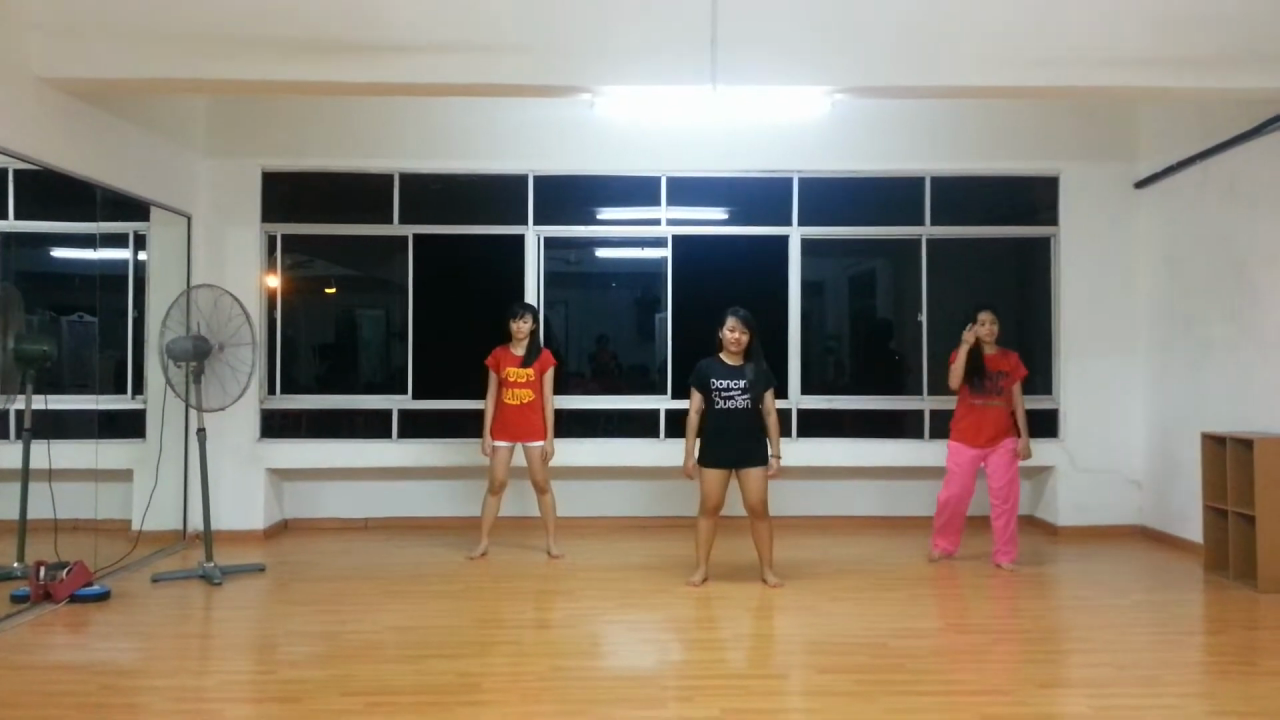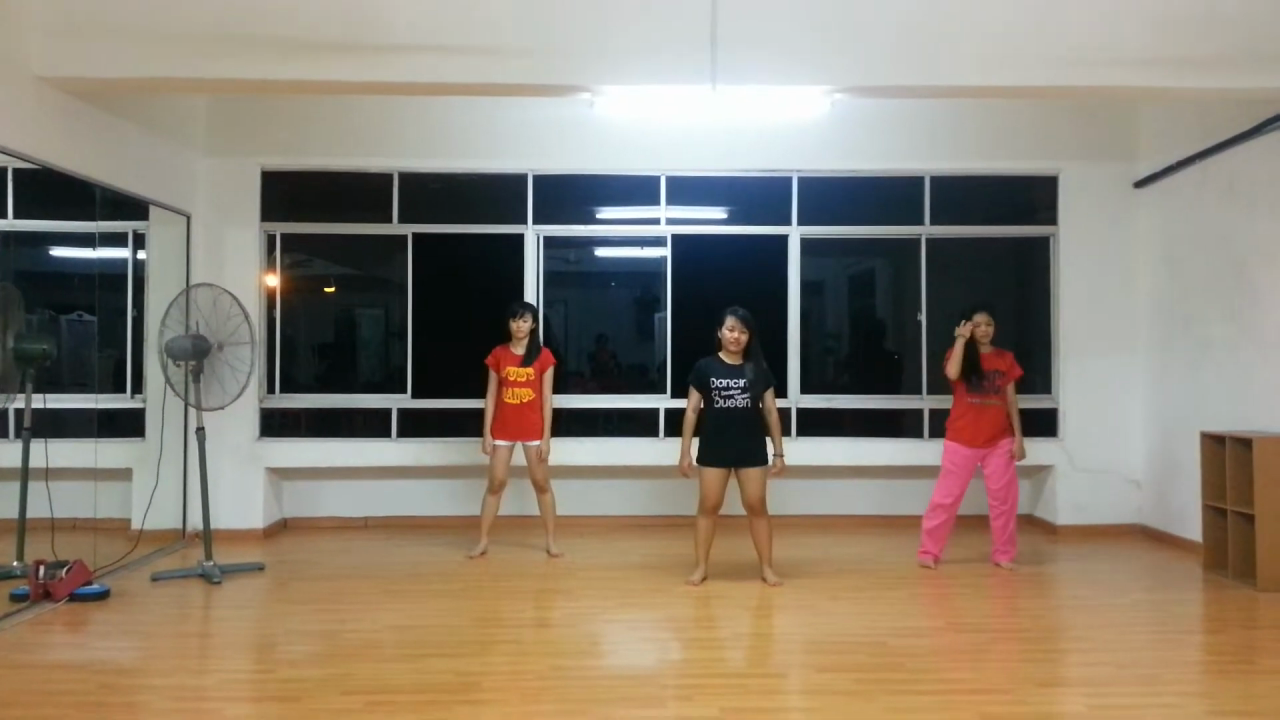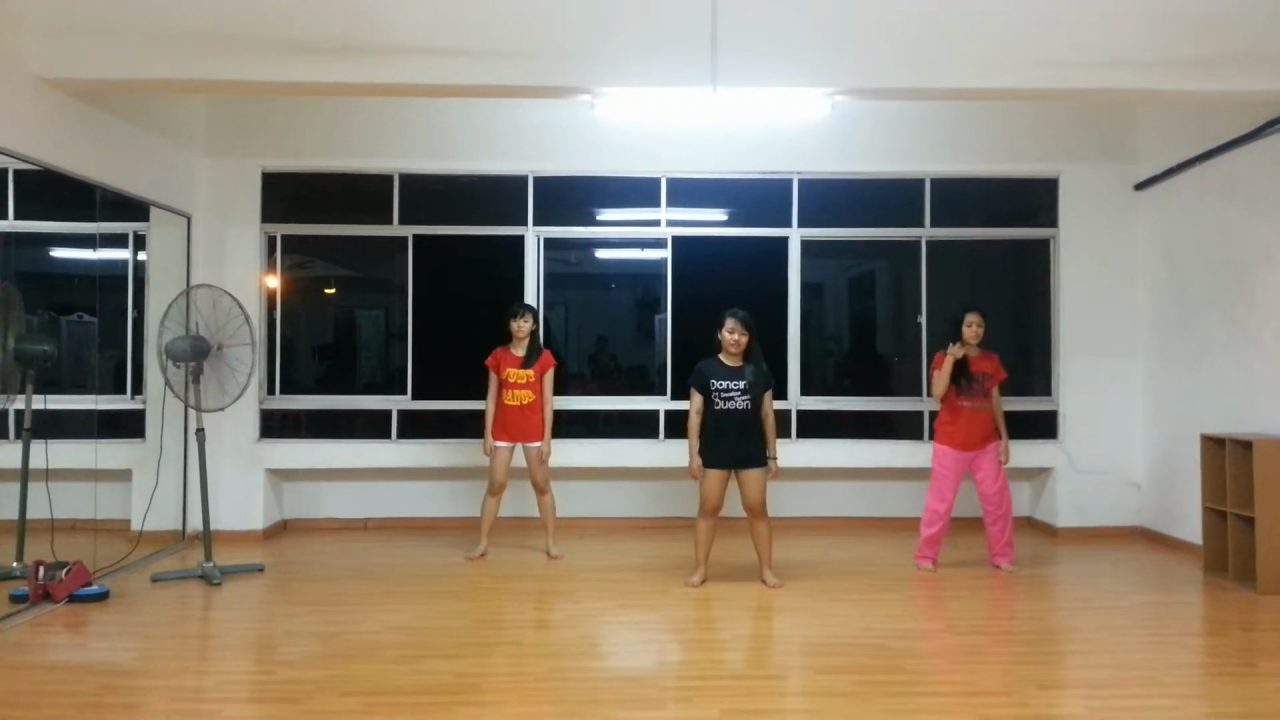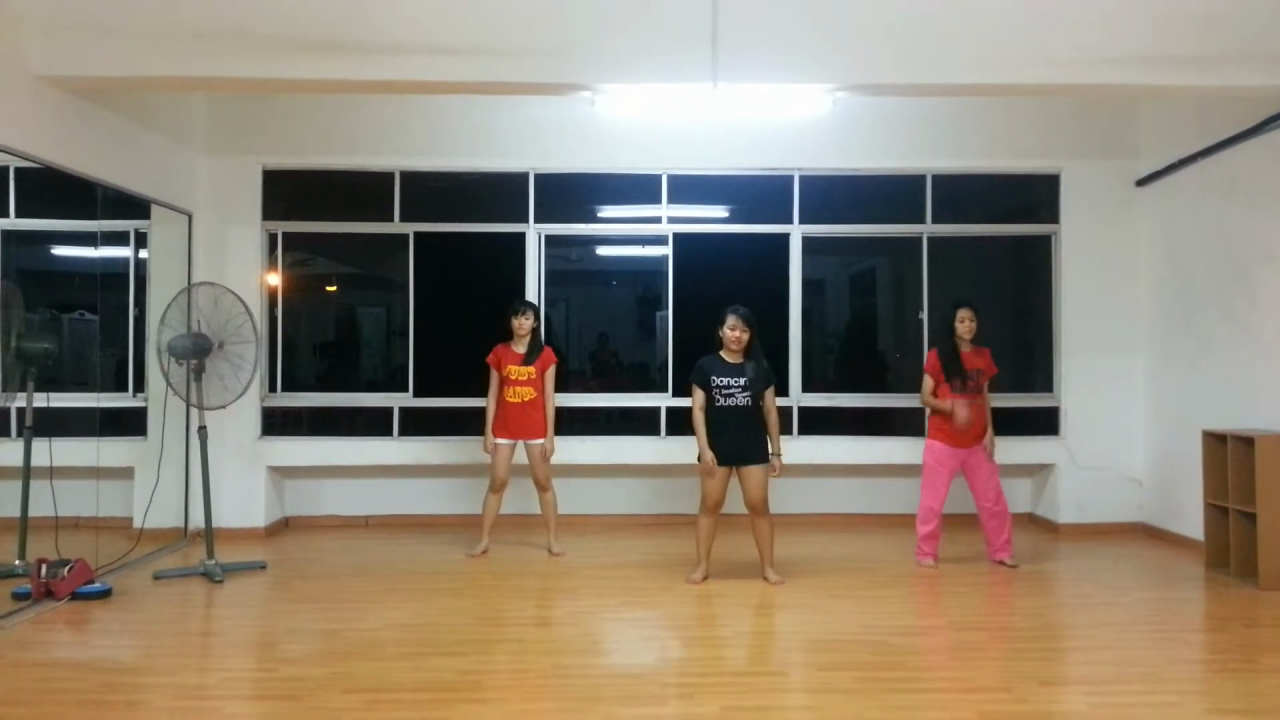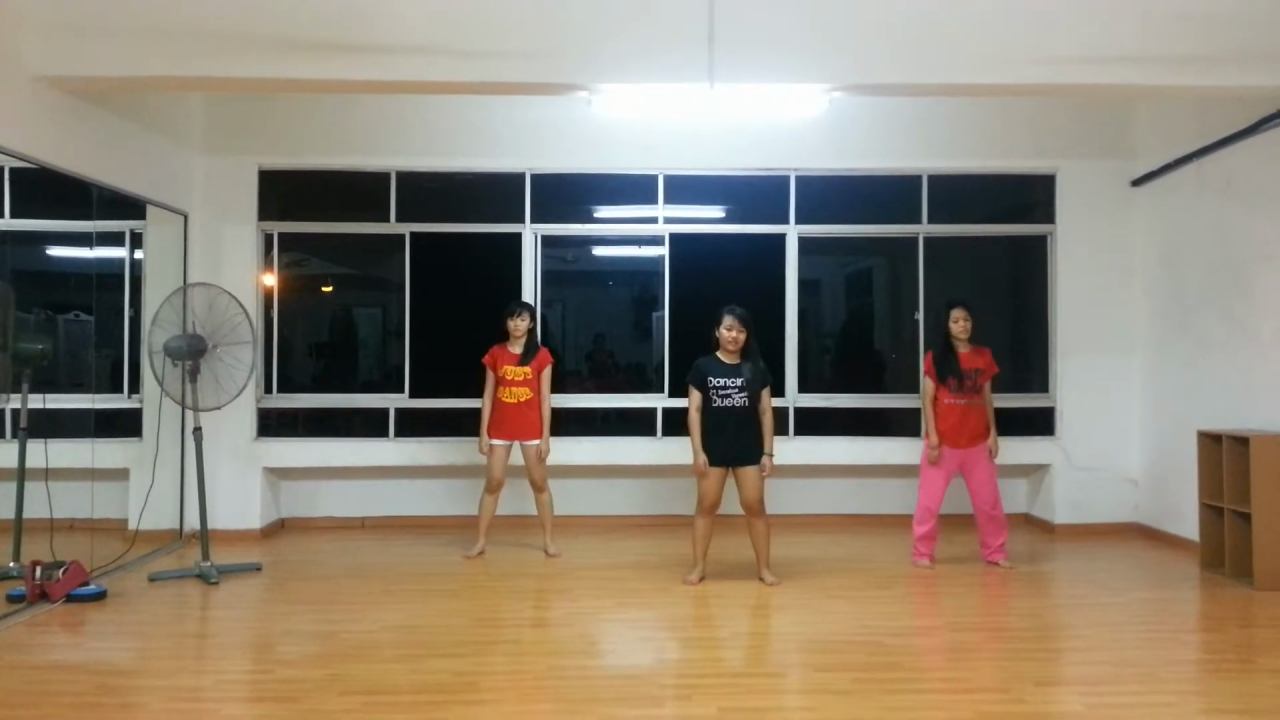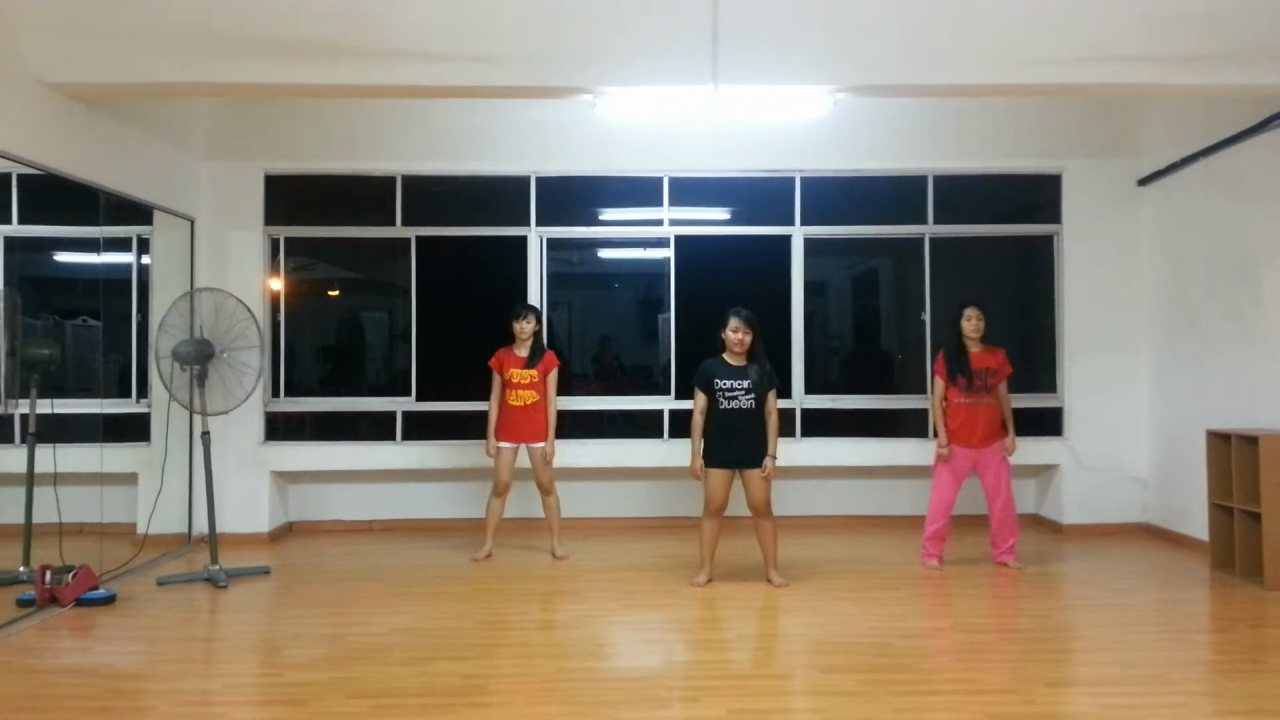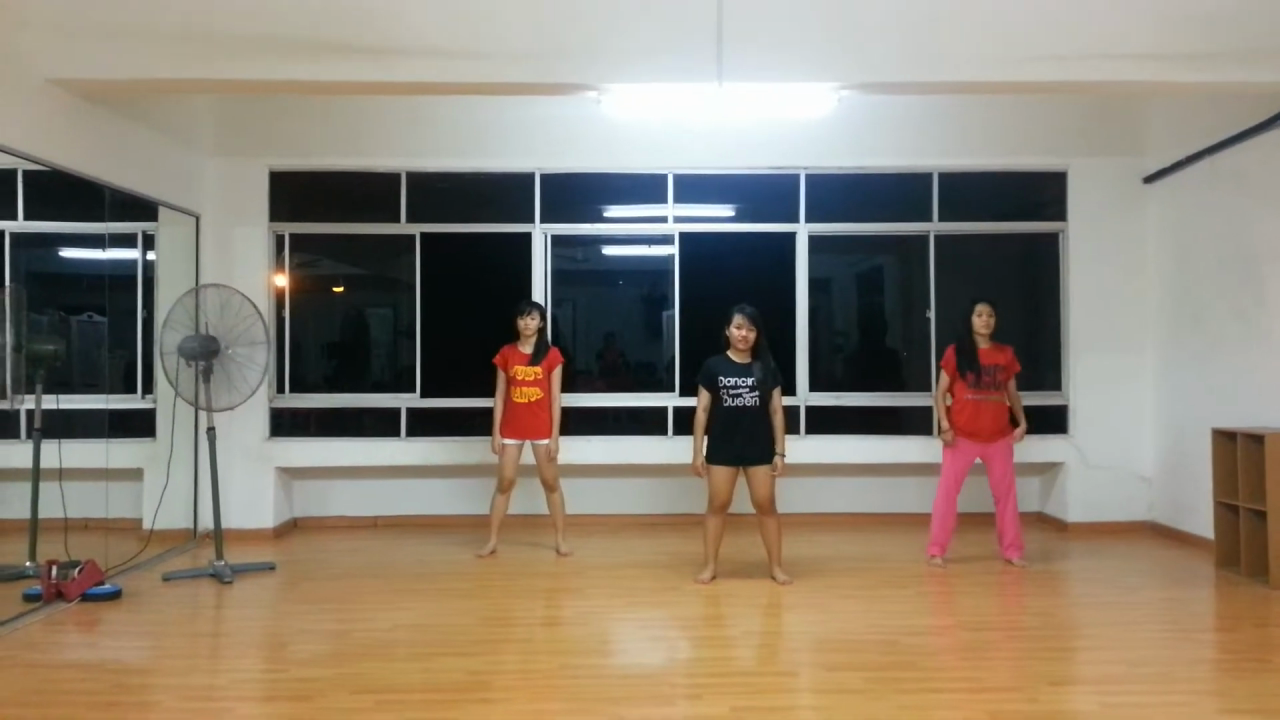
dt=0.2s
person 1, frame 1
left shoulder: (759, 370)
right shoulder: (705, 368)
left elbow: (770, 412)
right elbow: (694, 412)
left wrist: (775, 454)
right wrist: (689, 454)
left hip: (752, 451)
right hip: (714, 451)
left knee: (758, 509)
right knee: (709, 508)
left ankle: (767, 569)
right ankle: (701, 568)
person 1, frame 2
left shoulder: (759, 369)
right shoulder: (705, 367)
left elbow: (770, 411)
right elbow: (692, 410)
left wrist: (778, 452)
right wrist: (685, 451)
left hip: (752, 450)
right hip: (713, 450)
left knee: (757, 507)
right knee: (709, 506)
left ankle: (767, 567)
right ankle: (701, 567)
person 1, frame 3
left shoulder: (759, 371)
right shoulder: (705, 369)
left elbow: (767, 414)
right elbow: (695, 413)
left wrist: (772, 455)
right wrist: (694, 453)
left hip: (751, 452)
right hip: (714, 452)
left knee: (757, 508)
right knee: (709, 508)
left ankle: (766, 569)
right ankle: (700, 569)
person 1, frame 4
left shoulder: (760, 368)
right shoulder: (705, 366)
left elbow: (770, 410)
right elbow: (698, 409)
left wrist: (775, 451)
right wrist: (704, 448)
left hip: (753, 449)
right hip: (717, 448)
left knee: (758, 506)
right knee: (710, 505)
left ankle: (768, 567)
right ankle: (702, 565)
person 1, frame 5
left shoulder: (756, 368)
right shoulder: (703, 367)
left elbow: (765, 411)
right elbow: (694, 410)
left wrist: (768, 452)
right wrist: (698, 450)
left hip: (749, 450)
right hip: (713, 449)
left knee: (755, 507)
right knee: (706, 506)
left ankle: (764, 568)
right ankle: (698, 567)
person 1, frame 6
left shoulder: (762, 370)
right shoulder: (709, 369)
left elbow: (771, 413)
right elbow: (699, 413)
left wrist: (771, 454)
right wrist: (696, 454)
left hip: (755, 451)
right hip: (718, 452)
left knee: (761, 508)
right knee: (713, 508)
left ankle: (772, 569)
right ankle: (706, 568)
person 1, frame 7
left shoulder: (767, 368)
right shoulder: (713, 366)
left elbow: (776, 411)
right elbow: (702, 410)
left wrist: (780, 451)
right wrist: (697, 451)
left hip: (759, 448)
right hip: (722, 449)
left knee: (766, 505)
right knee: (718, 505)
left ankle: (776, 566)
right ankle: (710, 565)
person 2, frame 1
left shoulder: (1011, 359)
right shoulder: (962, 354)
left elbow: (1018, 400)
right elbow: (954, 383)
left wrist: (1024, 436)
right wrist: (966, 346)
left hip: (1002, 440)
right hip: (965, 440)
left knee: (1005, 497)
right knee: (953, 494)
left ankle: (1004, 554)
right ankle: (942, 544)
person 2, frame 2
left shoulder: (1006, 359)
right shoulder: (958, 352)
left elbow: (1011, 400)
right elbow: (952, 375)
left wrist: (1018, 436)
right wrist: (961, 339)
left hip: (999, 441)
right hip: (961, 440)
left knee: (1003, 497)
right knee: (946, 496)
left ankle: (1003, 553)
right ankle: (929, 550)
person 2, frame 3
left shoulder: (992, 361)
right shoulder: (944, 359)
left elbow: (996, 402)
right elbow: (937, 393)
left wrist: (1004, 437)
right wrist: (951, 359)
left hip: (986, 444)
right hip: (950, 444)
left knee: (997, 500)
right knee: (939, 501)
left ankle: (1002, 555)
right ankle: (926, 555)
person 2, frame 4
left shoulder: (983, 356)
right shoulder: (937, 356)
left elbow: (985, 397)
right elbow: (925, 398)
left wrist: (990, 432)
right wrist: (953, 406)
left hip: (976, 441)
right hip: (943, 440)
left knee: (991, 497)
right knee: (933, 498)
left ankle: (1001, 550)
right ankle: (926, 551)
person 2, frame 5
left shoulder: (984, 356)
right shoulder: (935, 357)
left elbow: (987, 398)
right elbow: (928, 401)
left wrist: (993, 434)
right wrist: (932, 440)
left hip: (977, 442)
right hip: (944, 442)
left knee: (988, 500)
right knee: (930, 499)
left ankle: (995, 551)
right ankle: (922, 552)
person 2, frame 6
left shoulder: (997, 356)
right shoulder: (947, 357)
left elbow: (1003, 397)
right elbow: (937, 400)
left wrist: (1011, 432)
right wrist: (942, 438)
left hip: (992, 442)
right hip: (956, 442)
left knee: (1001, 499)
right knee: (942, 499)
left ankle: (1006, 552)
right ankle: (932, 553)
person 2, frame 7
left shoulder: (1006, 354)
right shoulder: (956, 352)
left elbow: (1012, 391)
right elbow: (941, 392)
left wrist: (1022, 422)
right wrist: (945, 426)
left hip: (999, 437)
right hip: (962, 436)
left knee: (1005, 493)
right knee: (947, 492)
left ankle: (1012, 549)
right ankle: (936, 550)
person 3, frame 1
left shoulder: (543, 357)
right shoulder: (498, 355)
left elbow: (548, 399)
right elbow: (491, 397)
left wrist: (549, 437)
right wrist: (486, 434)
left hip: (533, 431)
right hip: (503, 430)
left knee: (542, 485)
right knee: (496, 485)
left ankle: (551, 541)
right ankle: (483, 542)
person 3, frame 2
left shoulder: (543, 356)
right shoulder: (498, 354)
left elbow: (547, 399)
right elbow: (491, 396)
left wrist: (546, 437)
right wrist: (486, 432)
left hip: (533, 430)
right hip: (503, 430)
left knee: (541, 484)
right knee: (495, 484)
left ankle: (551, 540)
right ankle: (483, 541)
person 3, frame 3
left shoulder: (544, 357)
right shoulder: (498, 356)
left elbow: (547, 400)
right elbow: (491, 397)
left wrist: (547, 438)
right wrist: (487, 434)
left hip: (534, 431)
right hip: (503, 431)
left knee: (542, 486)
right knee: (495, 485)
left ankle: (551, 542)
right ankle: (483, 542)
person 3, frame 4
left shoulder: (545, 355)
right shoulder: (499, 353)
left elbow: (549, 397)
right elbow: (493, 394)
left wrist: (550, 435)
right wrist: (488, 431)
left hip: (535, 429)
right hip: (504, 428)
left knee: (543, 483)
right knee: (497, 482)
left ankle: (552, 539)
right ankle: (484, 539)
person 3, frame 5
left shoulder: (541, 355)
right shoulder: (495, 354)
left elbow: (545, 398)
right elbow: (488, 395)
left wrist: (546, 436)
right wrist: (483, 432)
left hip: (531, 429)
right hip: (500, 429)
left knee: (539, 484)
right knee: (493, 483)
left ankle: (548, 540)
right ankle: (481, 541)
person 3, frame 6
left shoulder: (547, 358)
right shoulder: (501, 357)
left elbow: (551, 401)
right elbow: (495, 398)
left wrist: (551, 439)
right wrist: (490, 436)
left hip: (537, 432)
right hip: (507, 432)
left knee: (546, 486)
right knee: (500, 486)
left ankle: (556, 543)
right ankle: (488, 544)
person 3, frame 7
left shoulder: (551, 355)
right shoulder: (506, 354)
left elbow: (555, 397)
right elbow: (500, 395)
left wrist: (555, 435)
right wrist: (496, 432)
left hip: (541, 428)
right hip: (511, 429)
left knee: (550, 483)
right knee: (504, 482)
left ankle: (560, 539)
right ankle: (492, 540)
